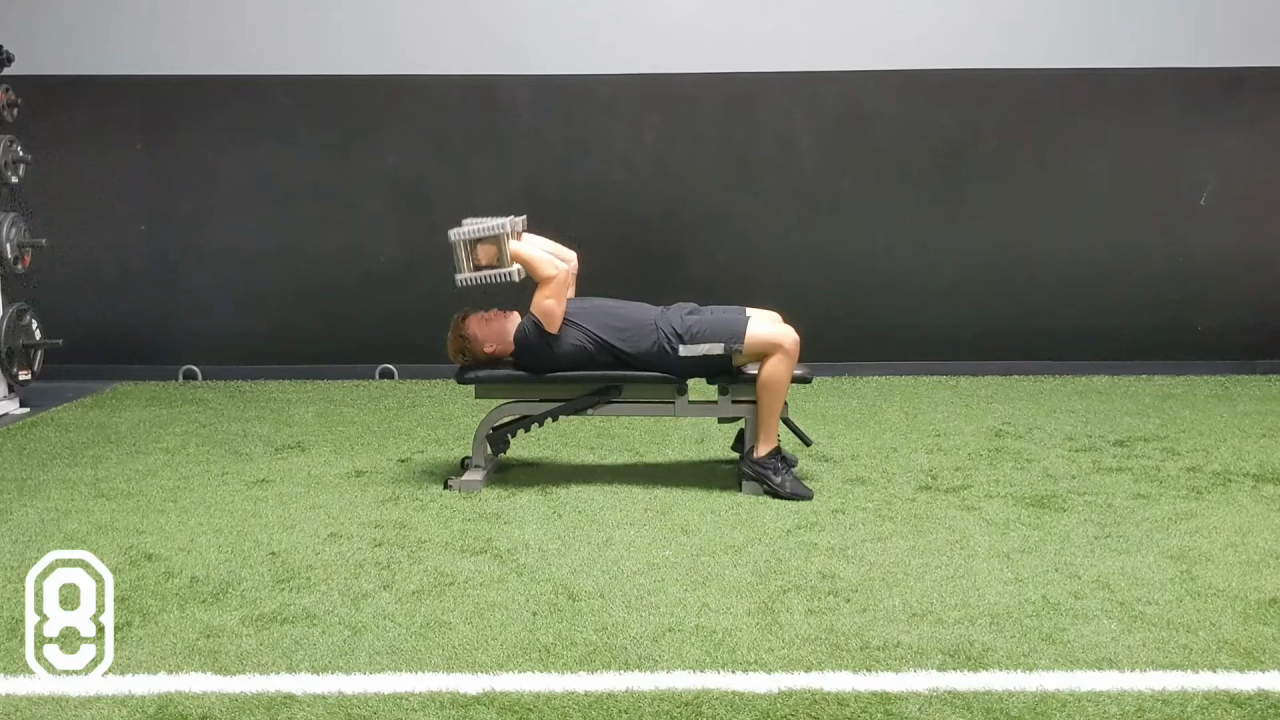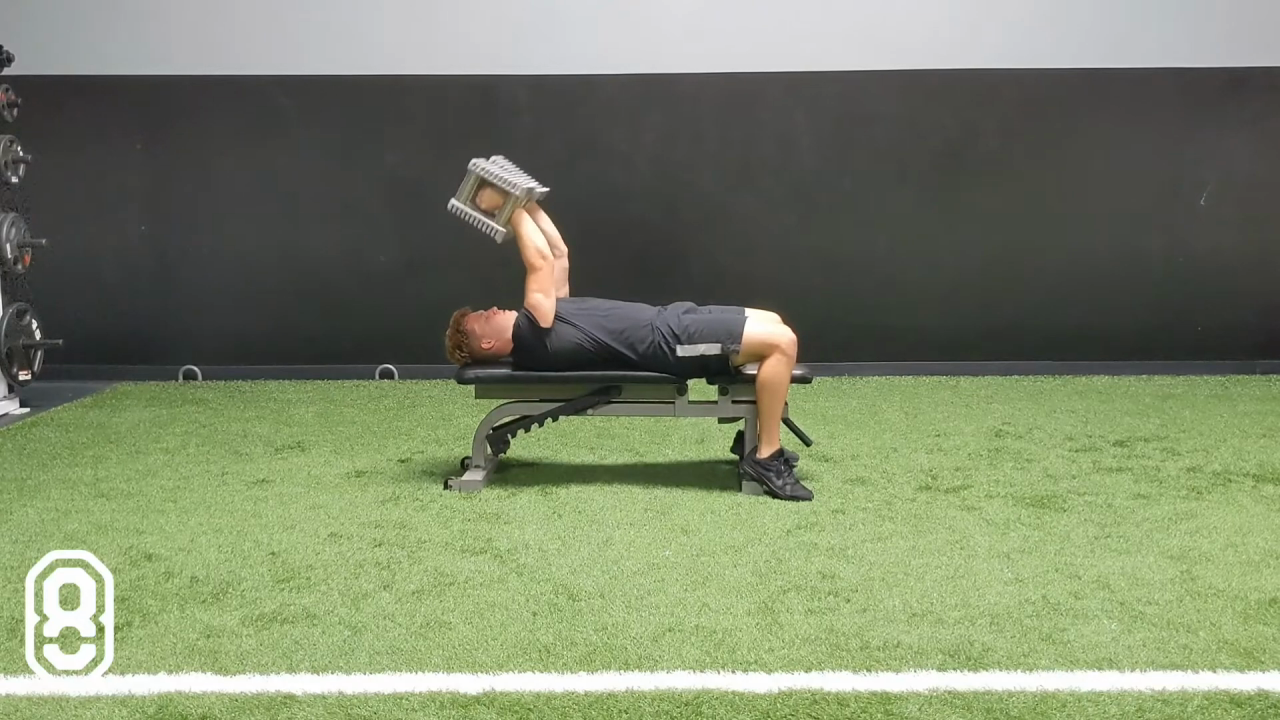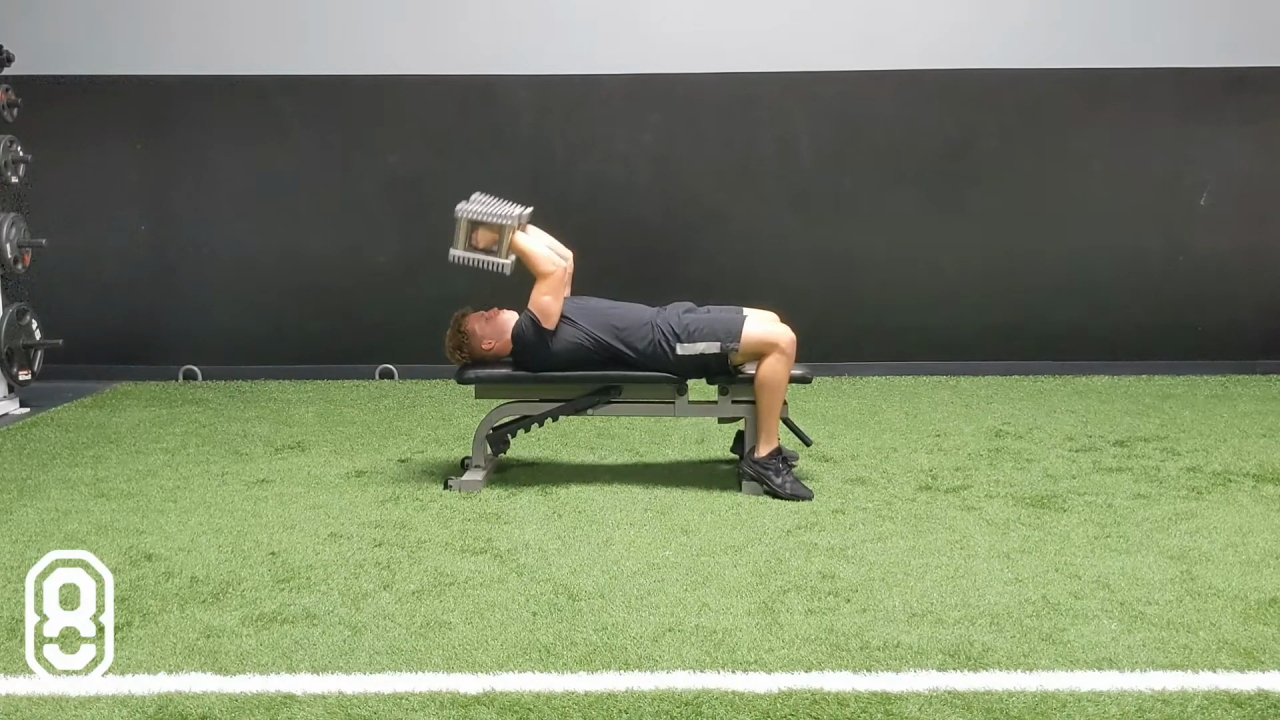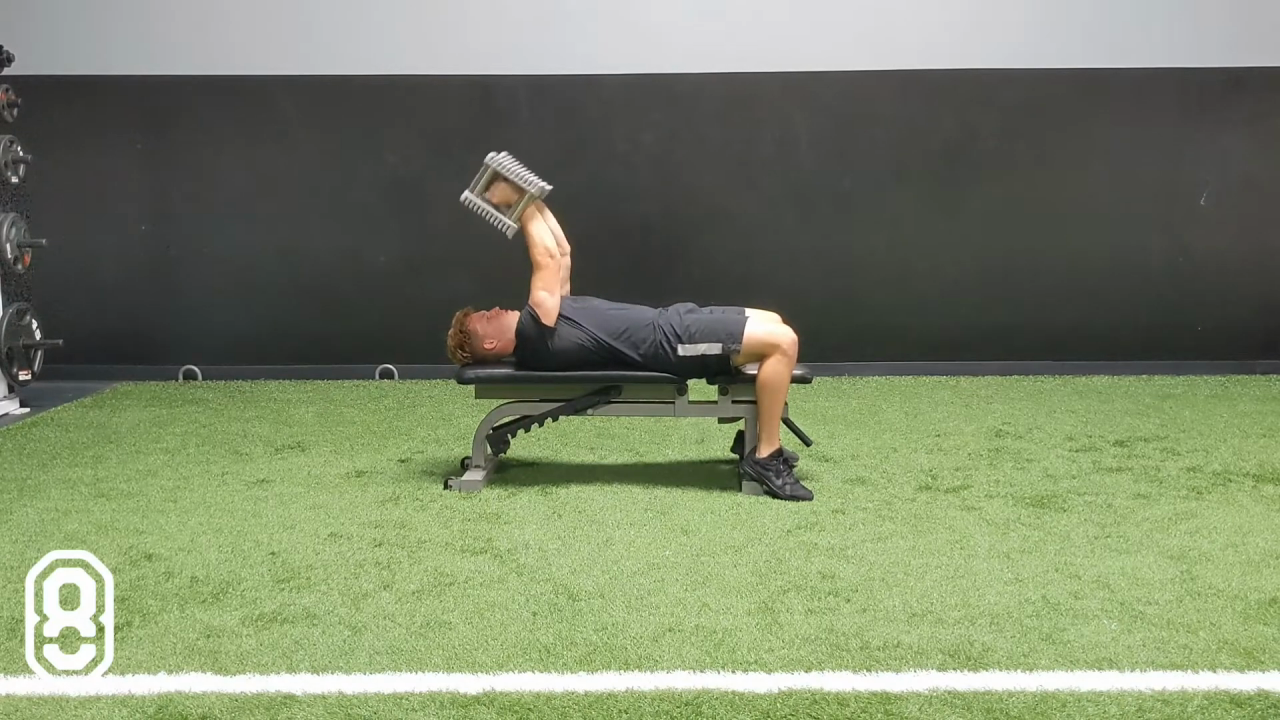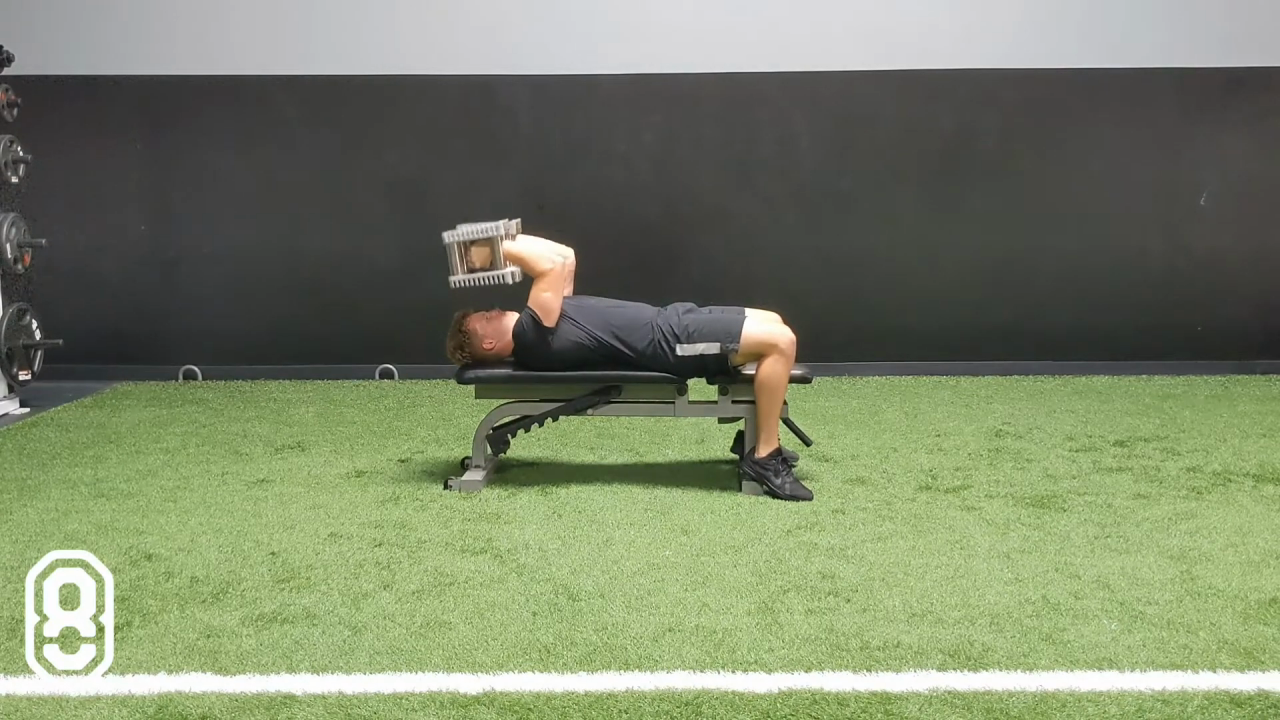
dt=1s
person 1, frame 1
left shoulder: (534, 331)
right shoulder: (532, 344)
left elbow: (569, 261)
right elbow: (556, 271)
left wrist: (514, 238)
right wrist: (505, 247)
right hip: (669, 343)
left knee: (773, 324)
right knee: (784, 342)
left ankle: (762, 443)
right ankle: (763, 457)
person 1, frame 2
left shoulder: (535, 324)
right shoulder: (531, 340)
left elbow: (559, 258)
right elbow: (540, 261)
left wrist: (526, 203)
right wrist: (507, 205)
left hip: (665, 320)
right hip: (667, 341)
left knee: (772, 325)
right knee: (781, 342)
left ankle: (762, 438)
right ankle: (765, 458)
person 1, frame 3
left shoulder: (531, 330)
right shoulder: (530, 341)
left elbow: (564, 259)
right elbow: (554, 268)
left wrist: (513, 228)
right wrist: (505, 234)
left hip: (664, 321)
right hip: (666, 341)
left knee: (770, 324)
right knee: (780, 341)
left ankle: (760, 439)
right ankle: (764, 457)
person 1, frame 4
left shoulder: (540, 322)
right shoulder: (534, 338)
left elbow: (561, 256)
right elbow: (547, 259)
left wrist: (531, 200)
right wrist: (518, 202)
left hip: (666, 322)
right hip: (668, 342)
left knee: (772, 324)
right knee: (781, 342)
left ankle: (762, 438)
right ankle: (765, 457)
person 1, frame 5
left shoulder: (534, 327)
right shoulder: (531, 339)
left elbow: (564, 258)
right elbow: (554, 265)
left wrist: (502, 244)
right wrist: (497, 249)
left hip: (666, 322)
right hip: (668, 342)
left knee: (772, 325)
right knee: (780, 342)
left ankle: (762, 441)
right ankle: (764, 458)
